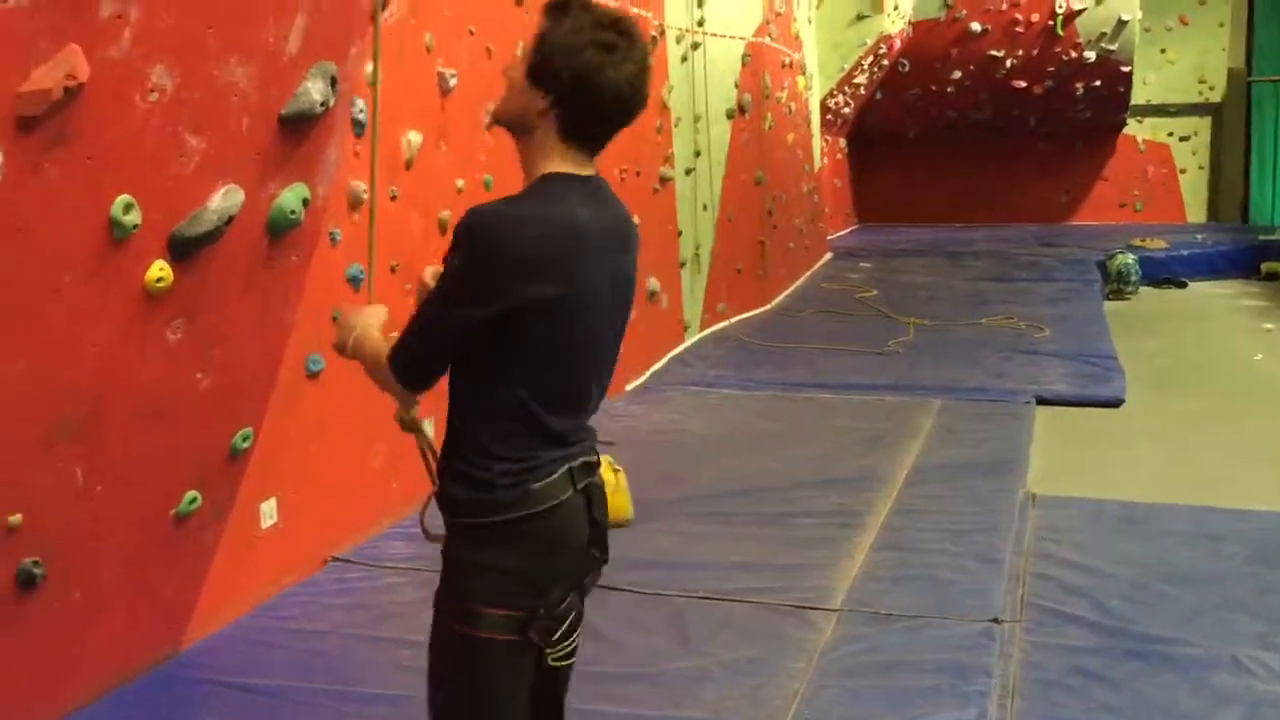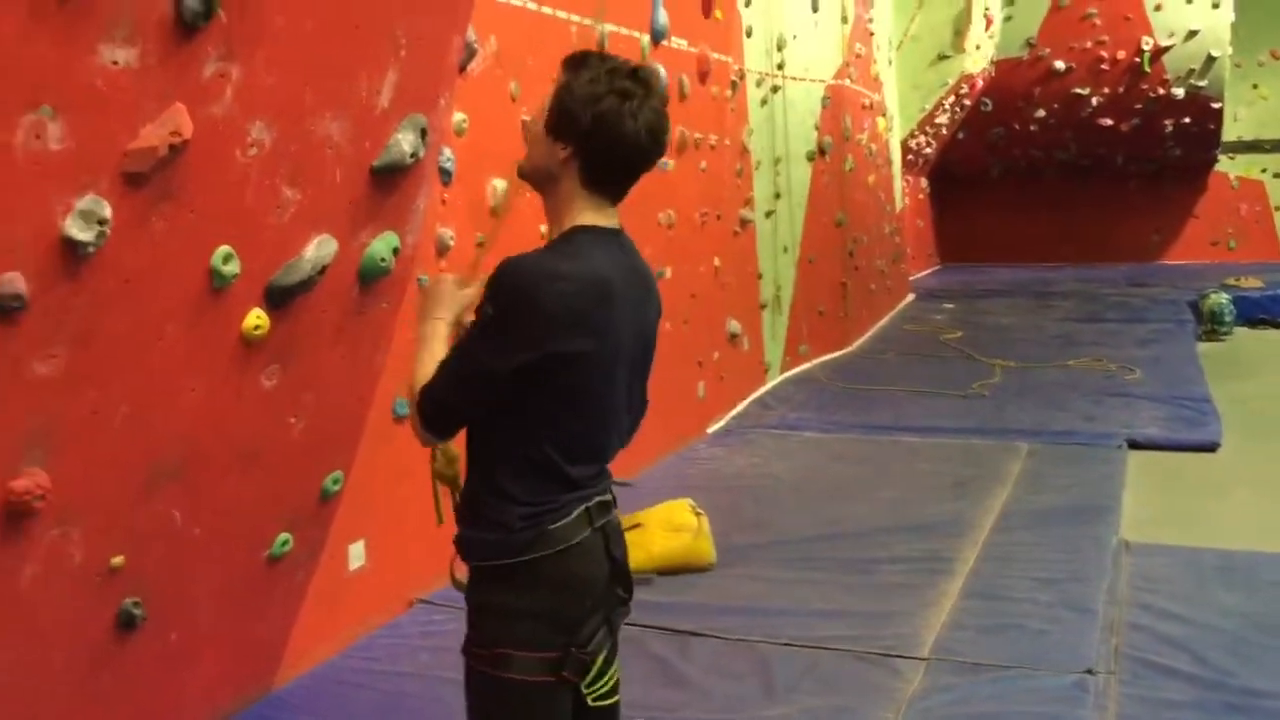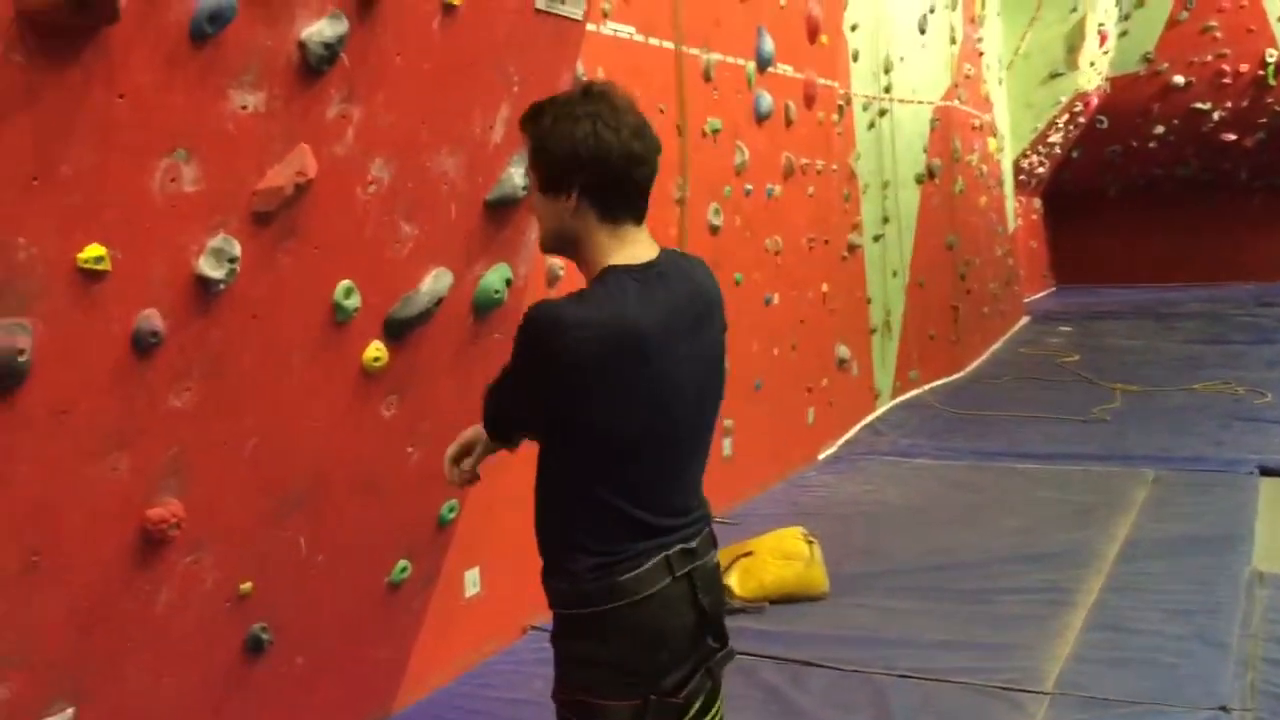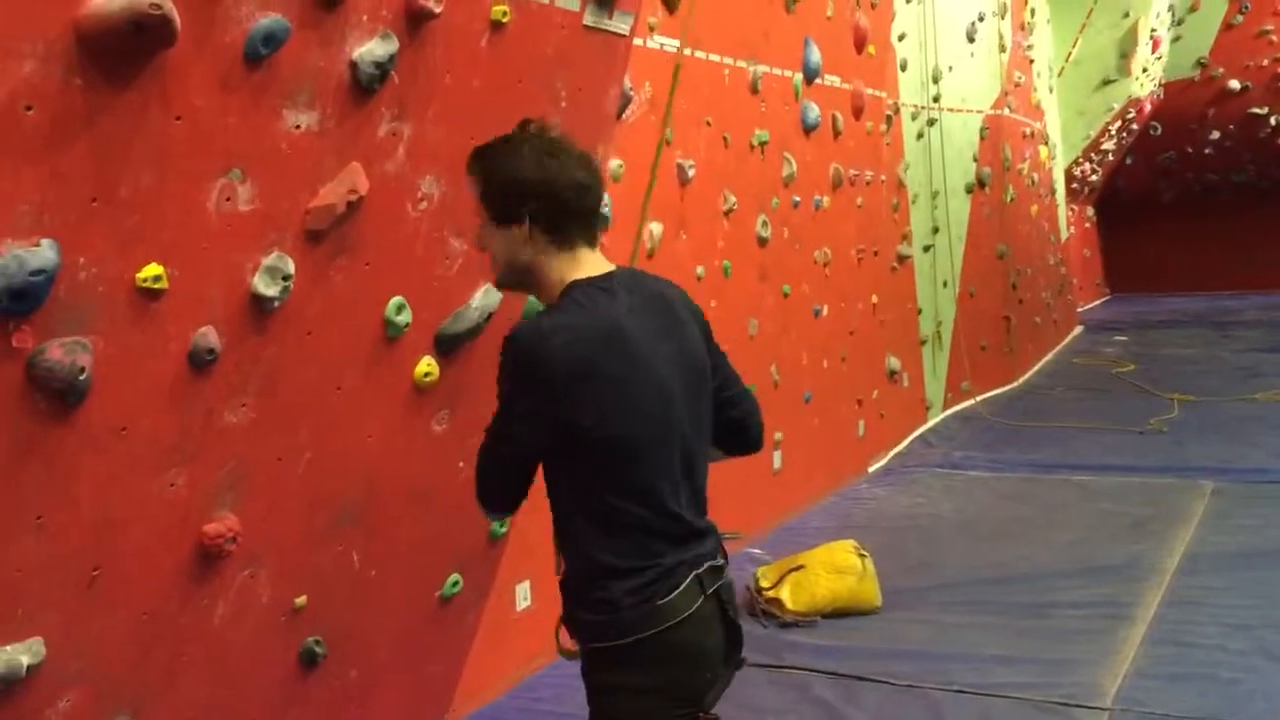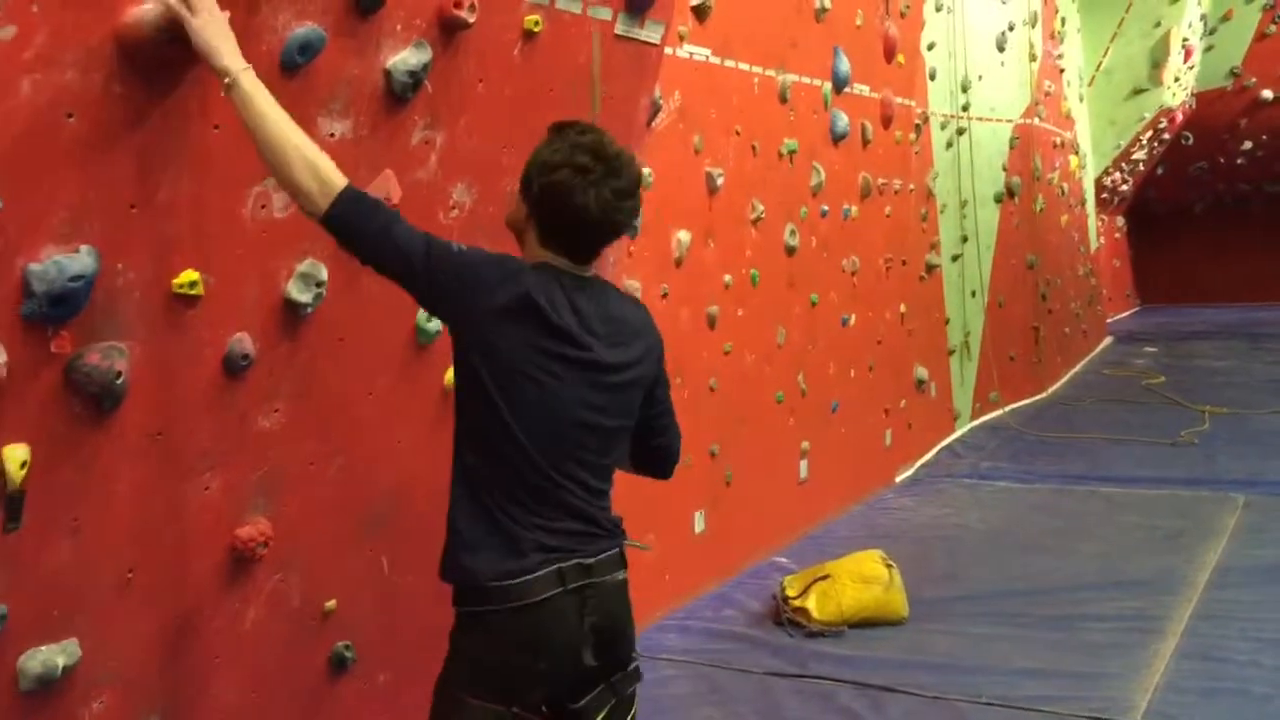
dt=0.7s
person 1, frame 1
left shoulder: (500, 229)
right shoulder: (613, 221)
left elbow: (406, 379)
left wrist: (363, 333)
left hip: (505, 526)
right hip: (570, 502)
person 1, frame 2
left shoulder: (535, 280)
right shoulder: (631, 273)
left elbow: (432, 421)
left wrist: (440, 319)
left hip: (529, 567)
right hip: (592, 544)
person 1, frame 3
left shoulder: (563, 329)
right shoulder: (697, 284)
left elbow: (506, 419)
right wrist: (496, 434)
left hip: (614, 613)
right hip: (694, 583)
person 1, frame 4
left shoulder: (542, 345)
right shoulder: (670, 303)
left elbow: (497, 495)
right elbow: (745, 431)
left hip: (644, 636)
right hip: (701, 601)
person 1, frame 5
left shoulder: (488, 293)
right shoulder: (636, 328)
left elbow: (322, 193)
right elbow: (660, 458)
left wrist: (230, 63)
left hip: (512, 612)
right hip: (604, 599)
